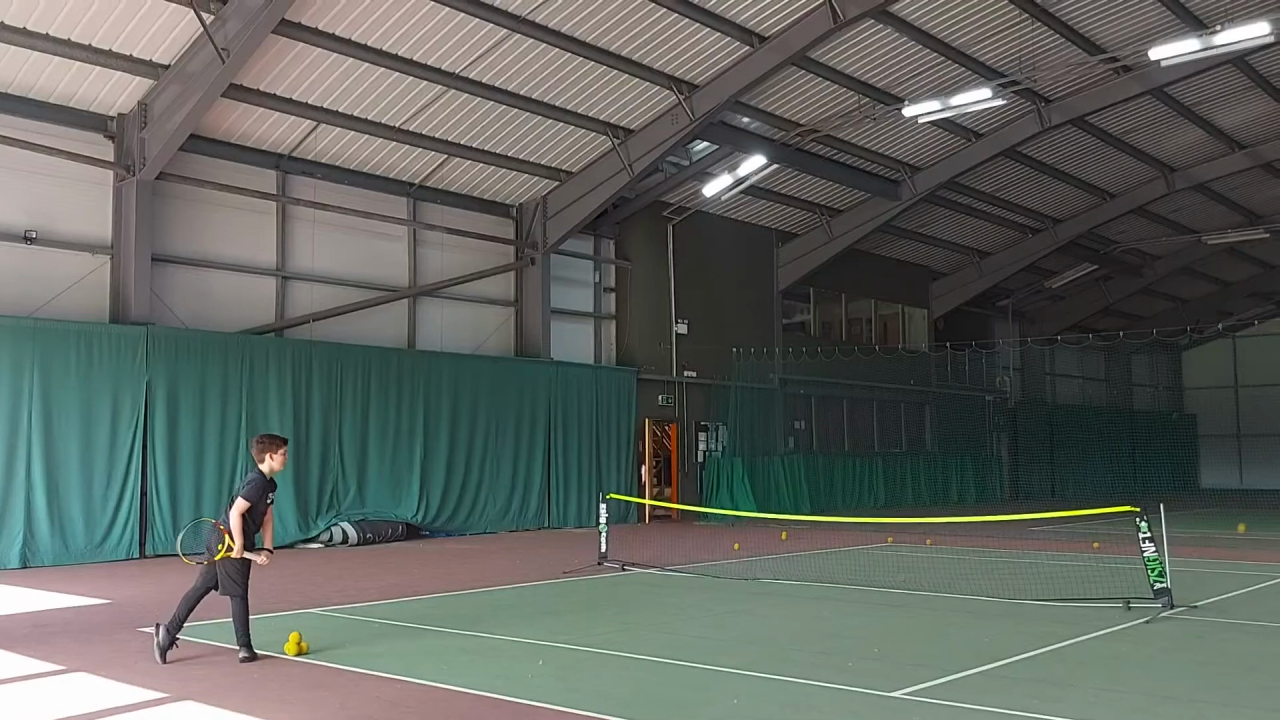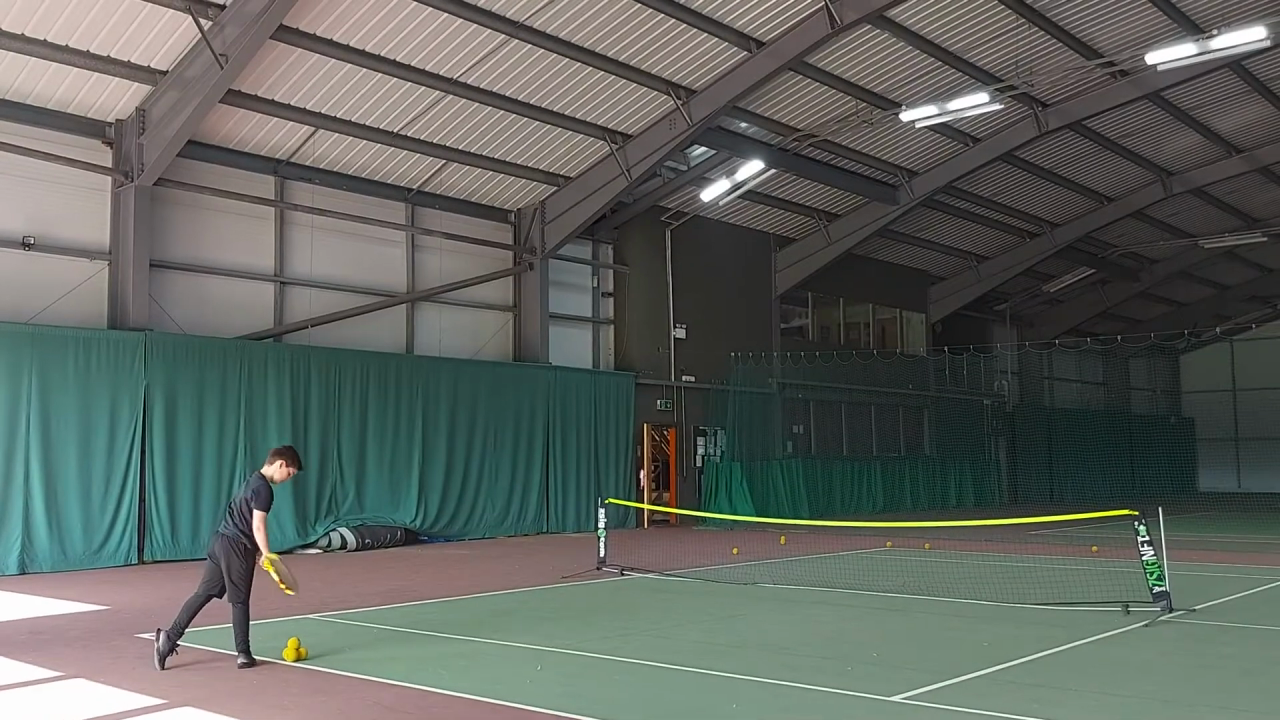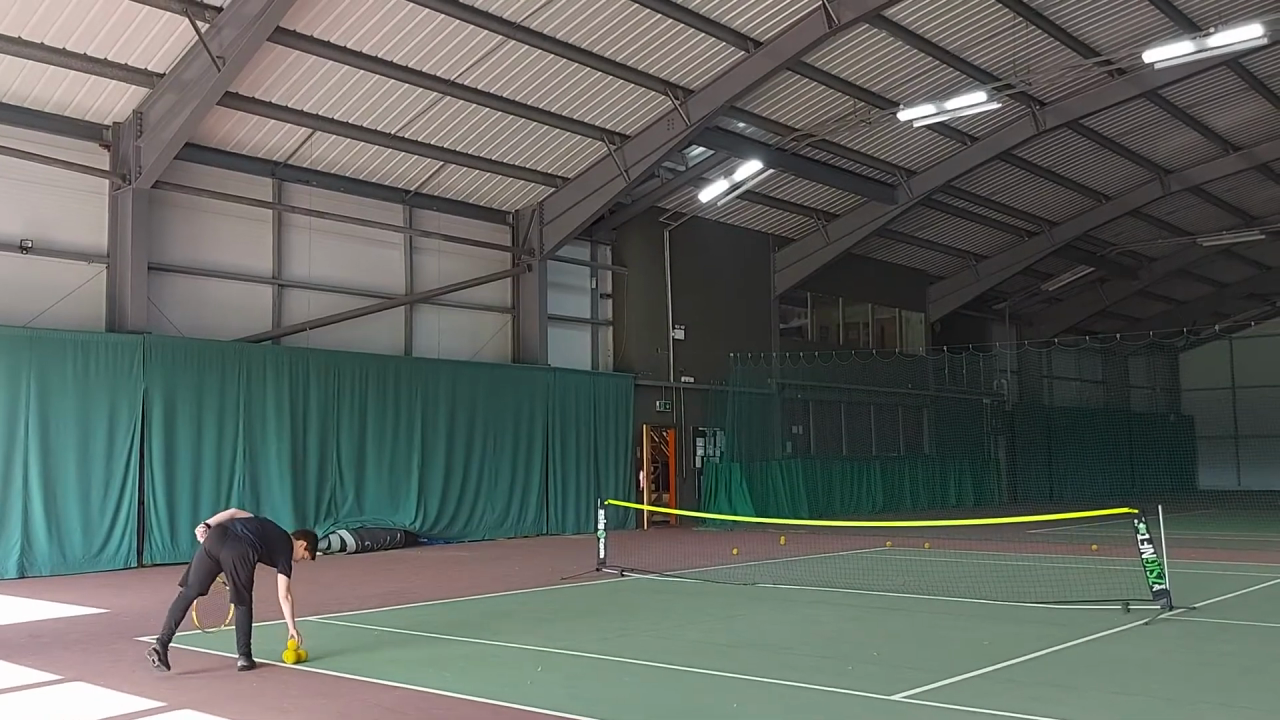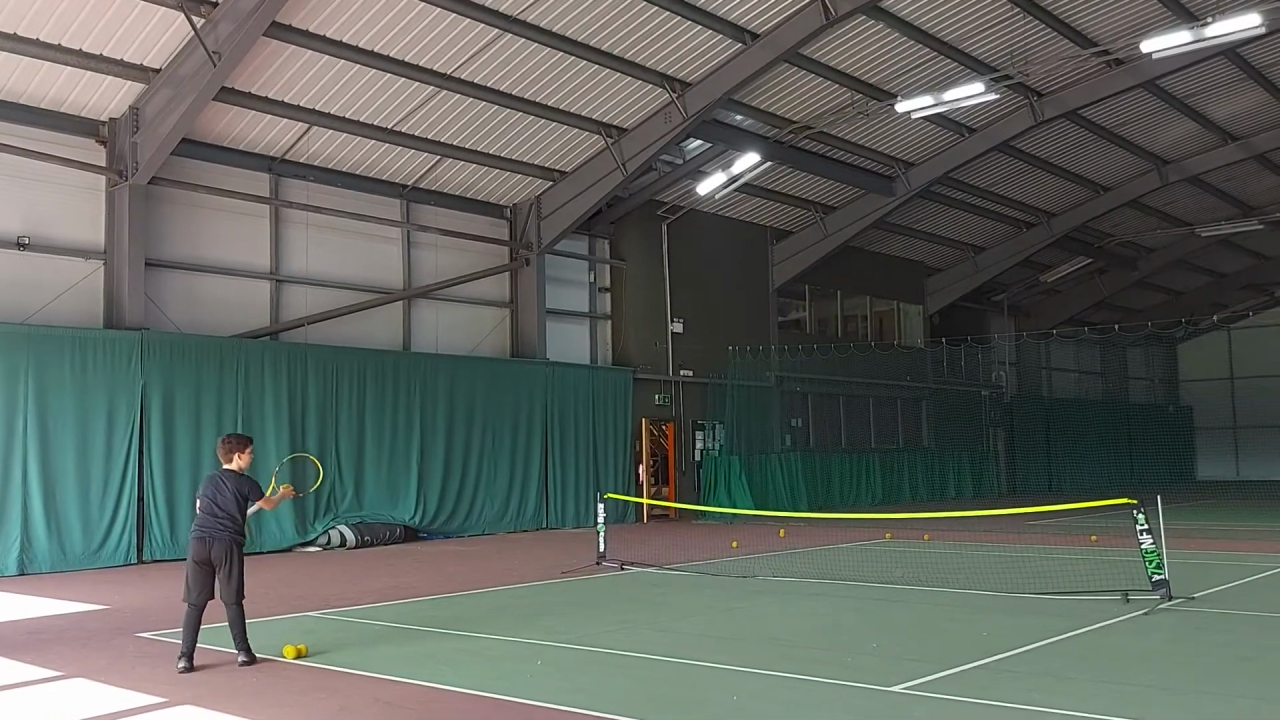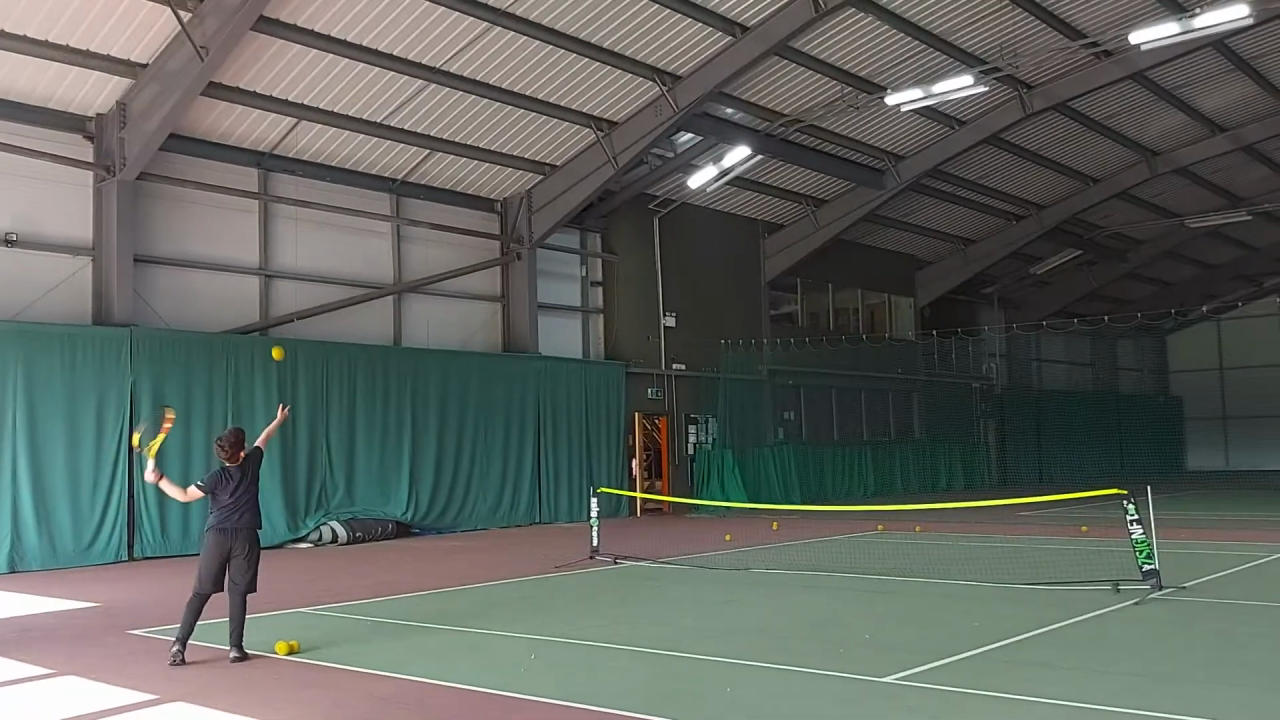
dt=1s
person 1, frame 1
left shoulder: (269, 484)
right shoulder: (257, 483)
left elbow: (267, 518)
right elbow: (235, 512)
left wrist: (267, 549)
right wrist: (240, 545)
right hip: (230, 542)
left knee: (201, 588)
right knee: (238, 595)
left ankle: (169, 632)
right ankle: (245, 648)
person 1, frame 2
left shoulder: (253, 481)
right shoulder: (263, 489)
right elbow: (258, 526)
left wrist: (257, 550)
right wrist: (265, 552)
left hip: (220, 540)
right hip: (236, 547)
left knee: (202, 594)
right knee: (240, 601)
left ankle: (169, 637)
right ankle: (243, 654)
person 1, frame 3
left shoulder: (266, 525)
right shoulder: (285, 552)
left elbow: (234, 512)
right elbow: (284, 596)
left wrist: (207, 524)
right wrist: (292, 628)
left hip: (217, 538)
right hip: (240, 551)
left knee: (188, 593)
right knee: (243, 604)
left ankle: (161, 644)
right ankle: (244, 657)
person 1, frame 4
left shoulder: (208, 480)
right shoulder: (246, 483)
right elbow: (267, 504)
right wrist: (283, 495)
left hip: (199, 541)
right hip: (227, 544)
left knee: (195, 602)
right knee: (232, 601)
left ankle: (185, 657)
right ankle: (243, 652)
person 1, frame 5
left shoulder: (215, 478)
right shoulder: (252, 463)
left elbow: (184, 495)
right elbow: (262, 439)
left wrist: (158, 480)
right wrist: (279, 419)
left hip: (216, 536)
right hip: (245, 538)
left knee: (201, 592)
right knee: (238, 593)
left ankle: (179, 643)
right ankle: (236, 647)
